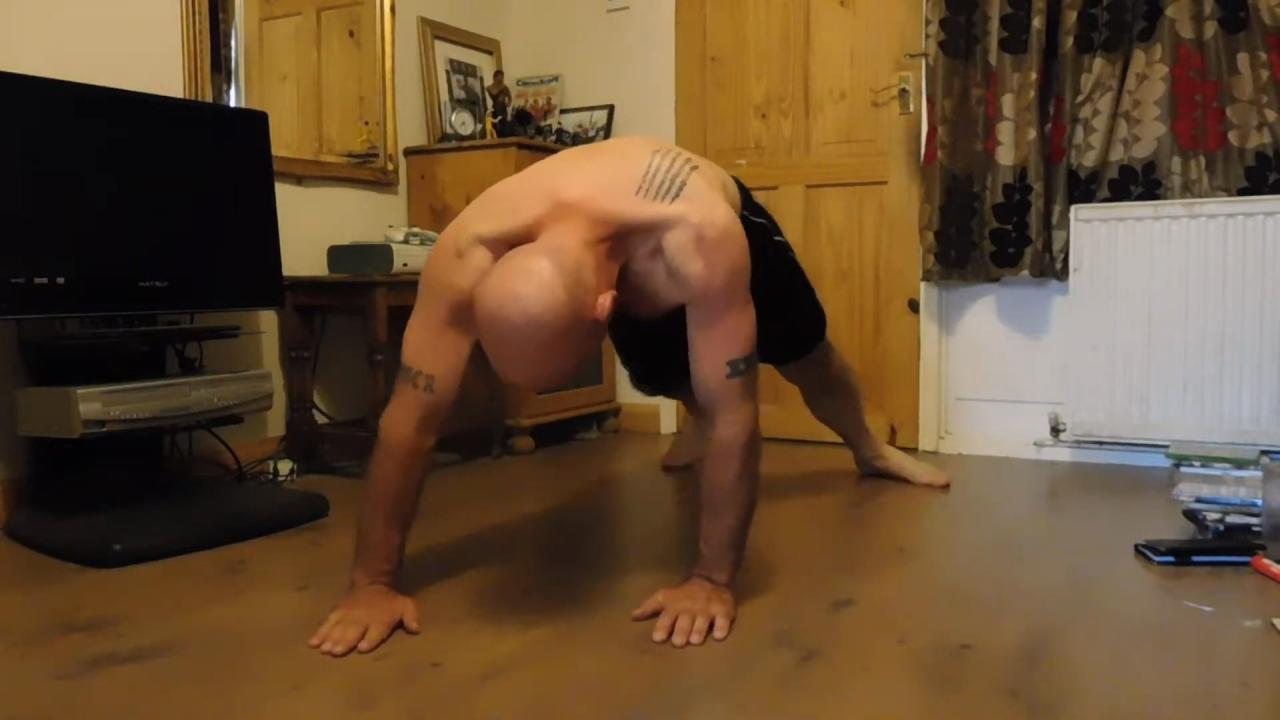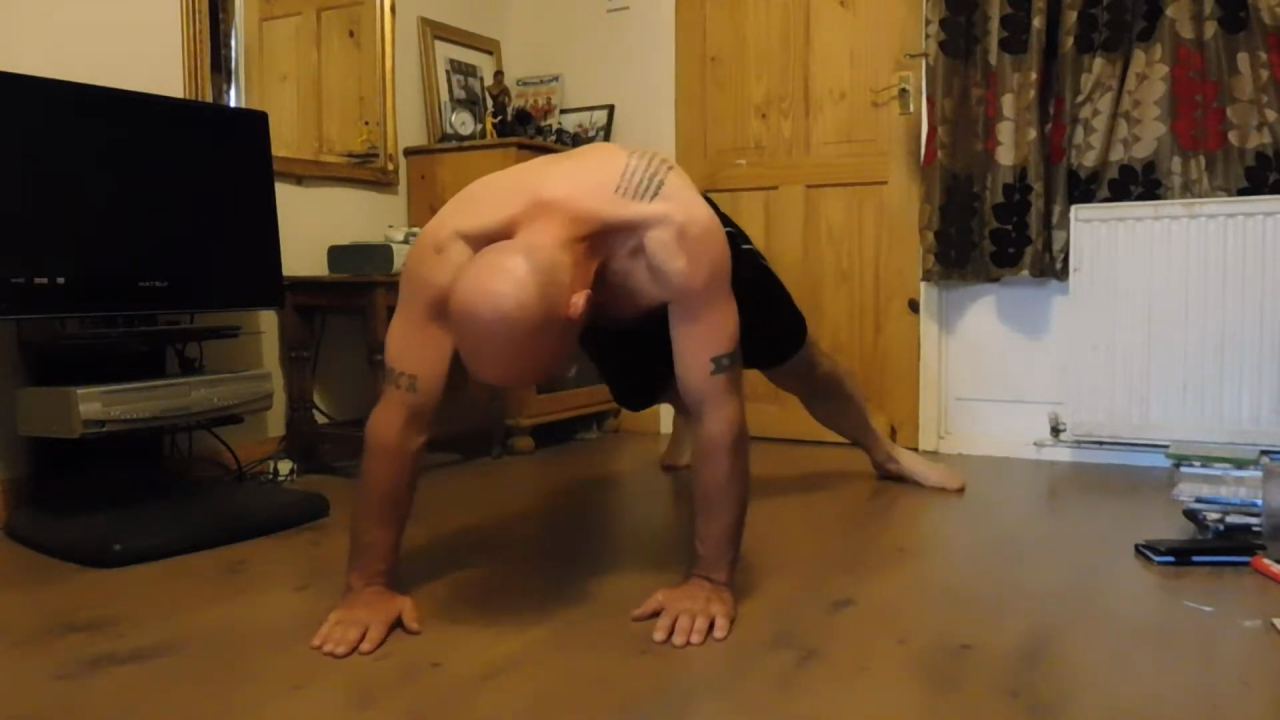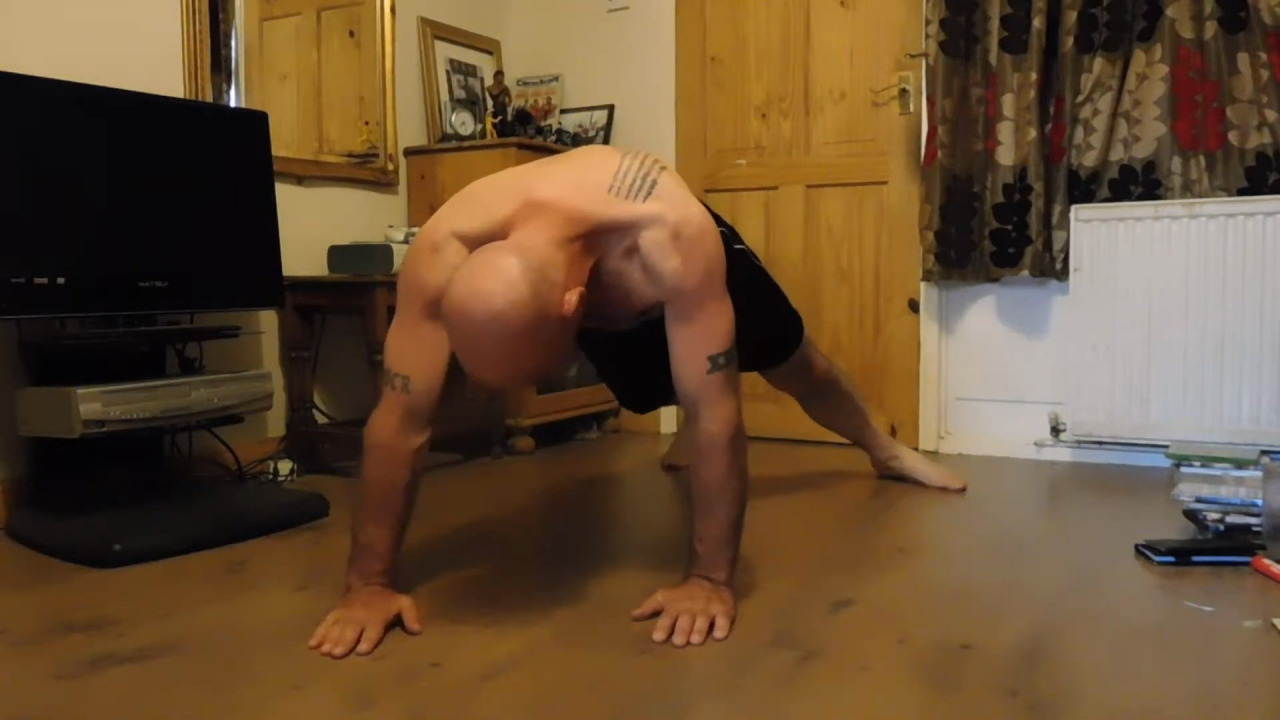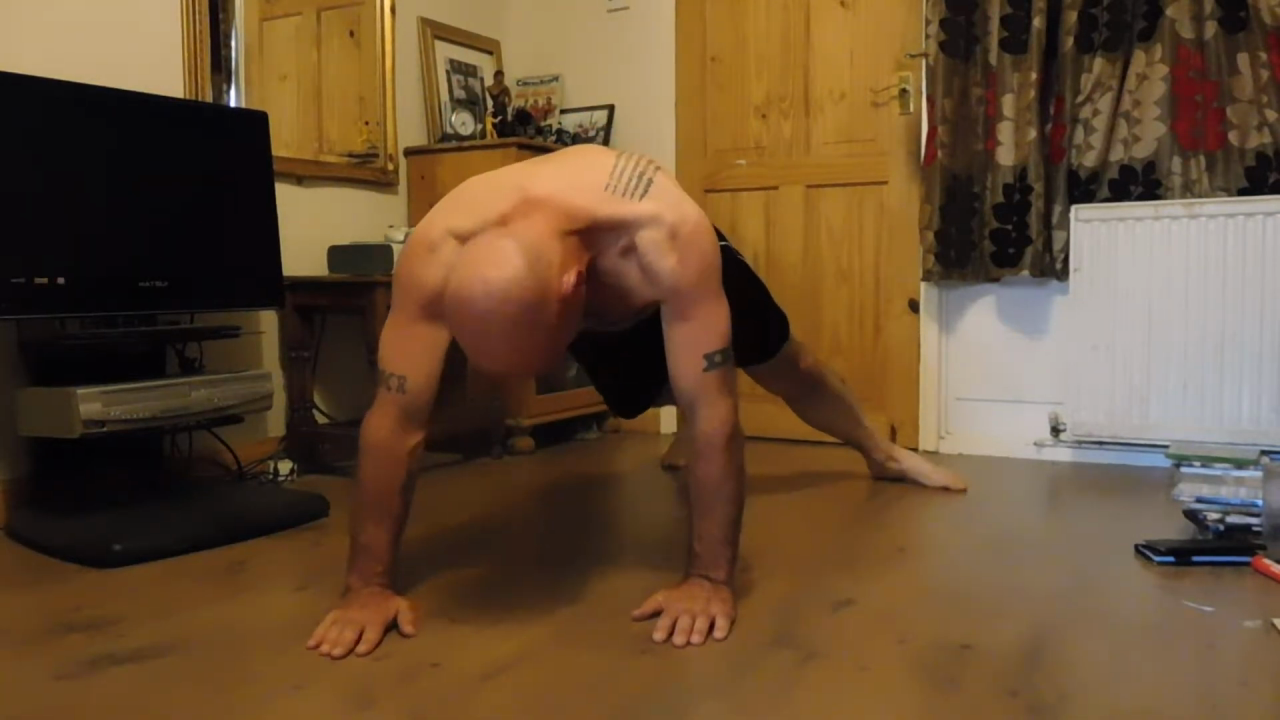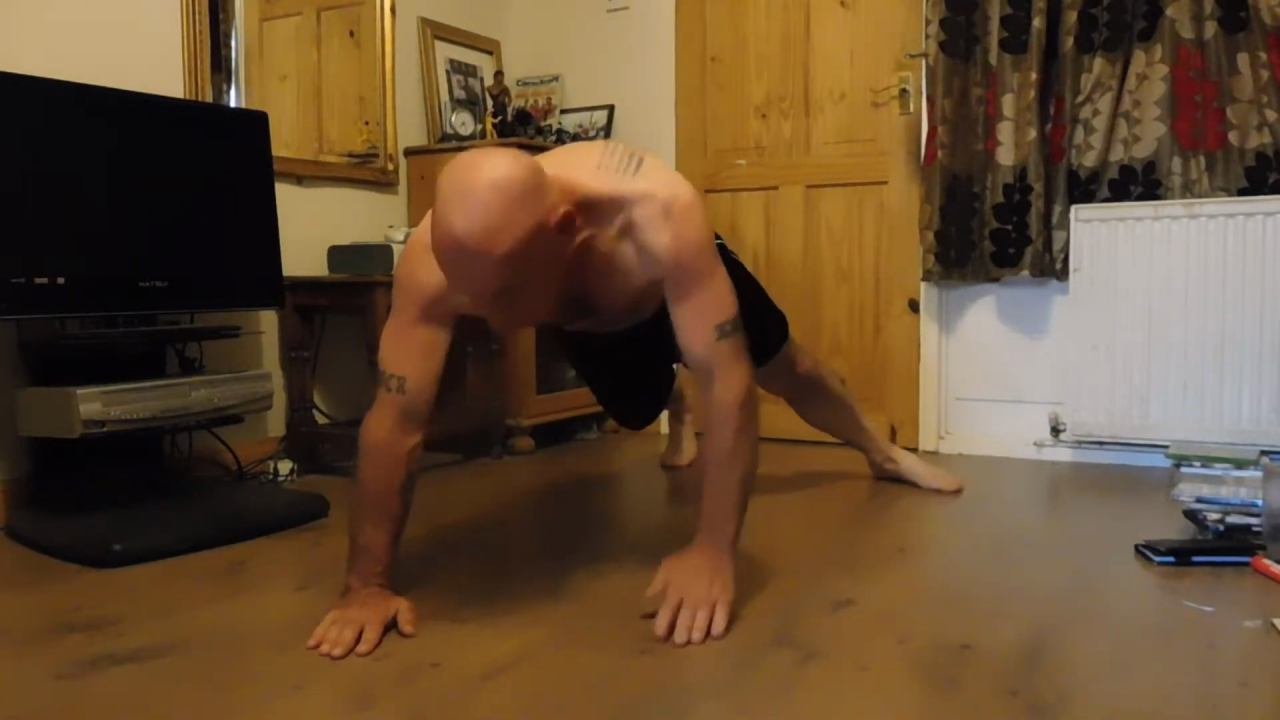
dt=0.4s
person 1, frame 1
left shoulder: (700, 237)
right shoulder: (469, 253)
left elbow: (732, 412)
right elbow: (412, 415)
left wrist: (711, 579)
right wrist: (373, 582)
left hip: (733, 228)
right hip: (627, 266)
left knee: (807, 360)
right knee: (670, 382)
left ankle: (870, 450)
right ankle: (697, 430)
person 1, frame 2
left shoulder: (680, 237)
right shoulder: (448, 253)
left elbow: (720, 411)
right elbow: (400, 418)
left wrist: (710, 579)
right wrist: (369, 583)
left hip: (690, 266)
right hip: (610, 305)
left knee: (798, 366)
right knee: (648, 395)
left ankle: (882, 452)
right ankle: (684, 429)
person 1, frame 3
left shoulder: (674, 237)
right shoulder: (444, 253)
left elbow: (714, 411)
right elbow: (401, 419)
left wrist: (710, 578)
right wrist: (369, 583)
left hip: (684, 268)
right hip: (607, 309)
left knee: (795, 367)
right knee: (653, 396)
left ankle: (883, 450)
right ankle: (685, 435)
person 1, frame 4
left shoulder: (669, 237)
right shoulder: (436, 254)
left elbow: (711, 410)
right elbow: (394, 420)
left wrist: (708, 578)
right wrist: (367, 584)
left hip: (669, 279)
left knee: (784, 368)
right knee: (643, 397)
left ankle: (879, 451)
right ankle: (682, 433)
person 1, frame 5
left shoulder: (655, 213)
right shoulder: (436, 257)
left elbow: (731, 377)
right elbow: (394, 422)
left wrist: (714, 549)
right wrist: (367, 586)
left hip: (673, 284)
right hip: (584, 324)
left knee: (787, 368)
right knee: (639, 411)
left ankle: (879, 453)
right ankle: (678, 414)
